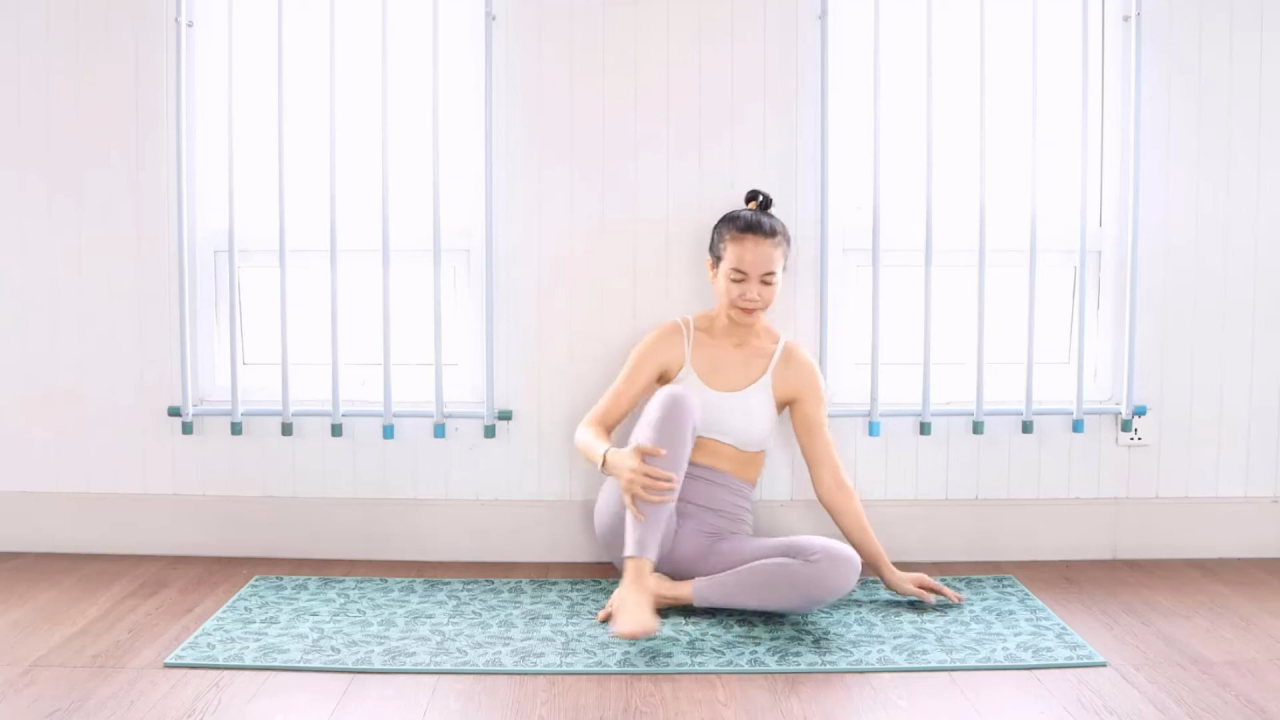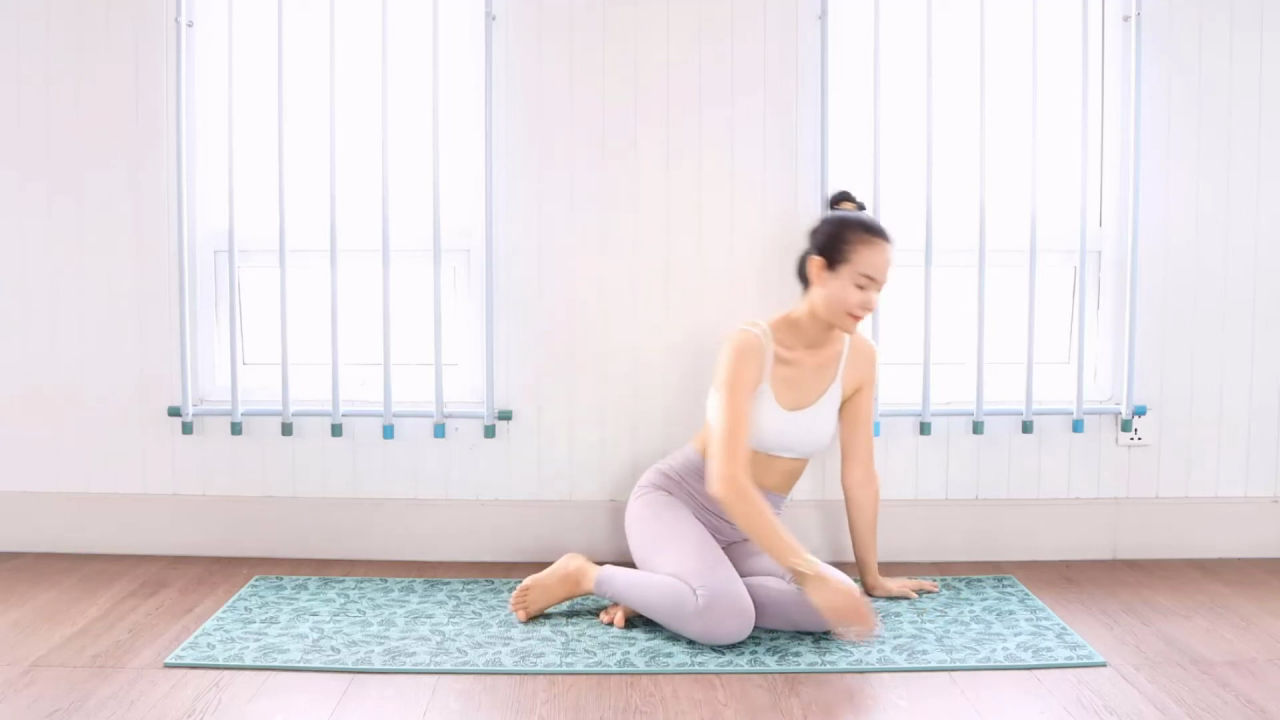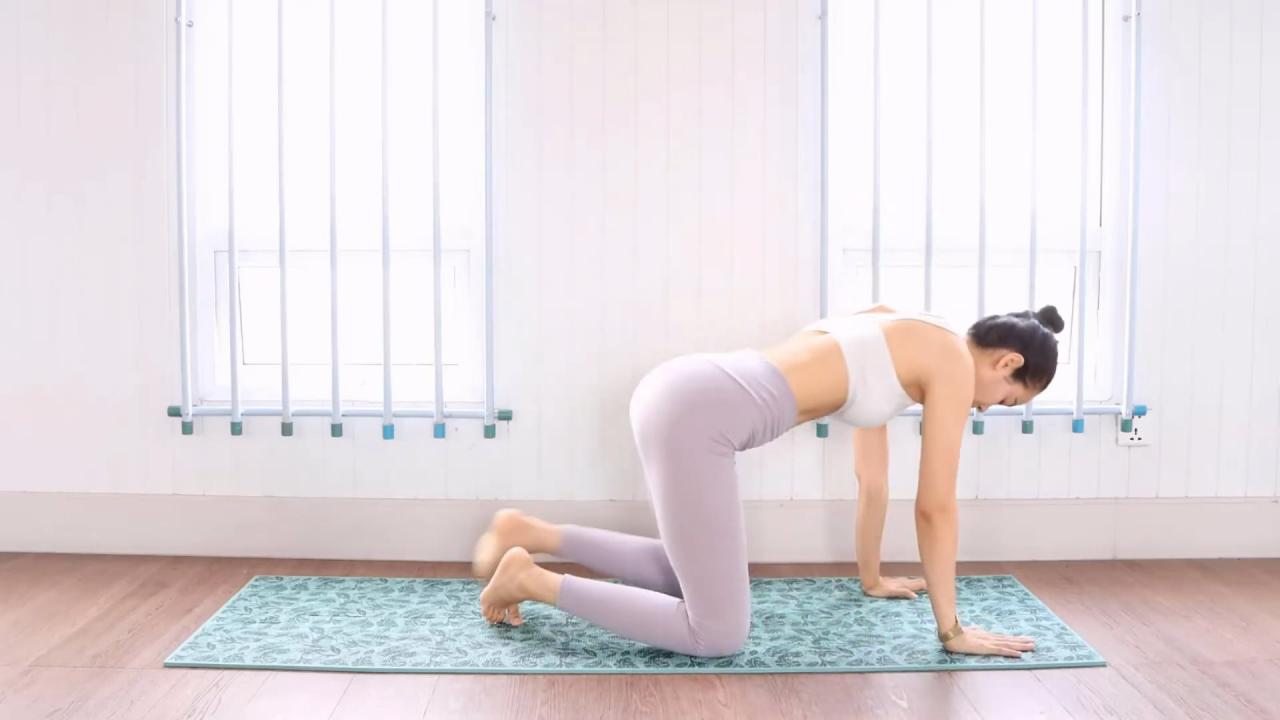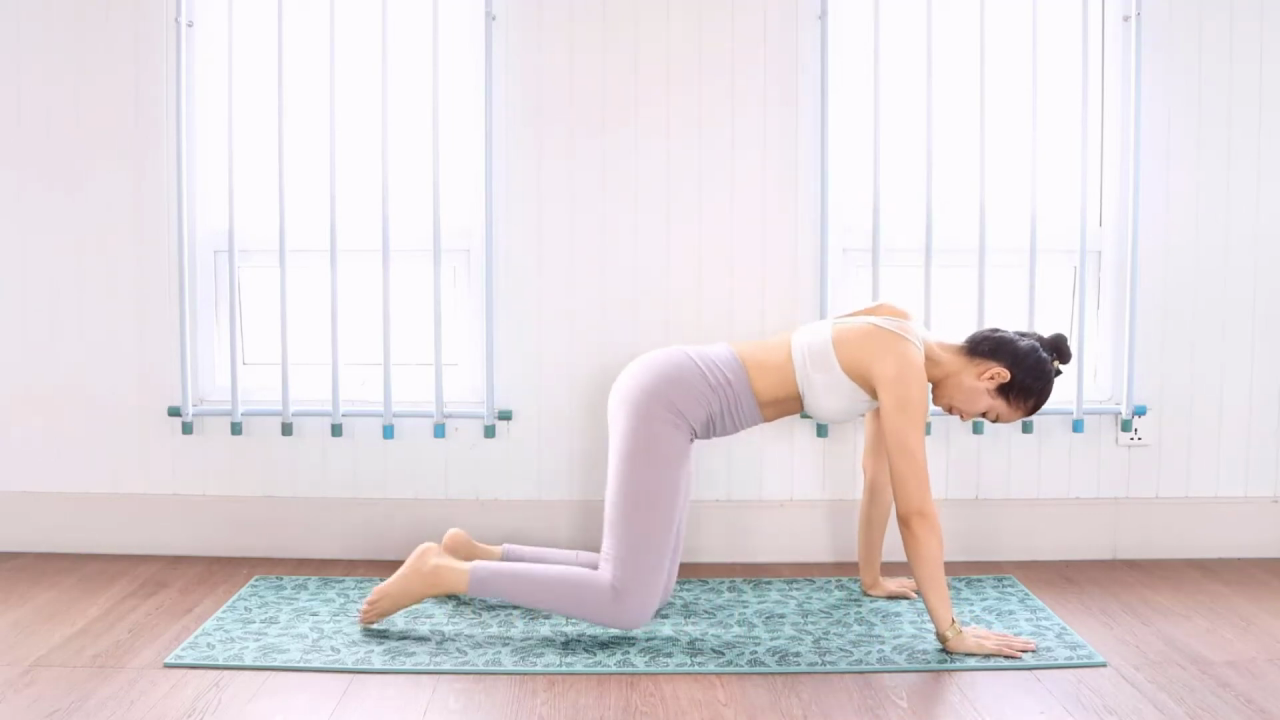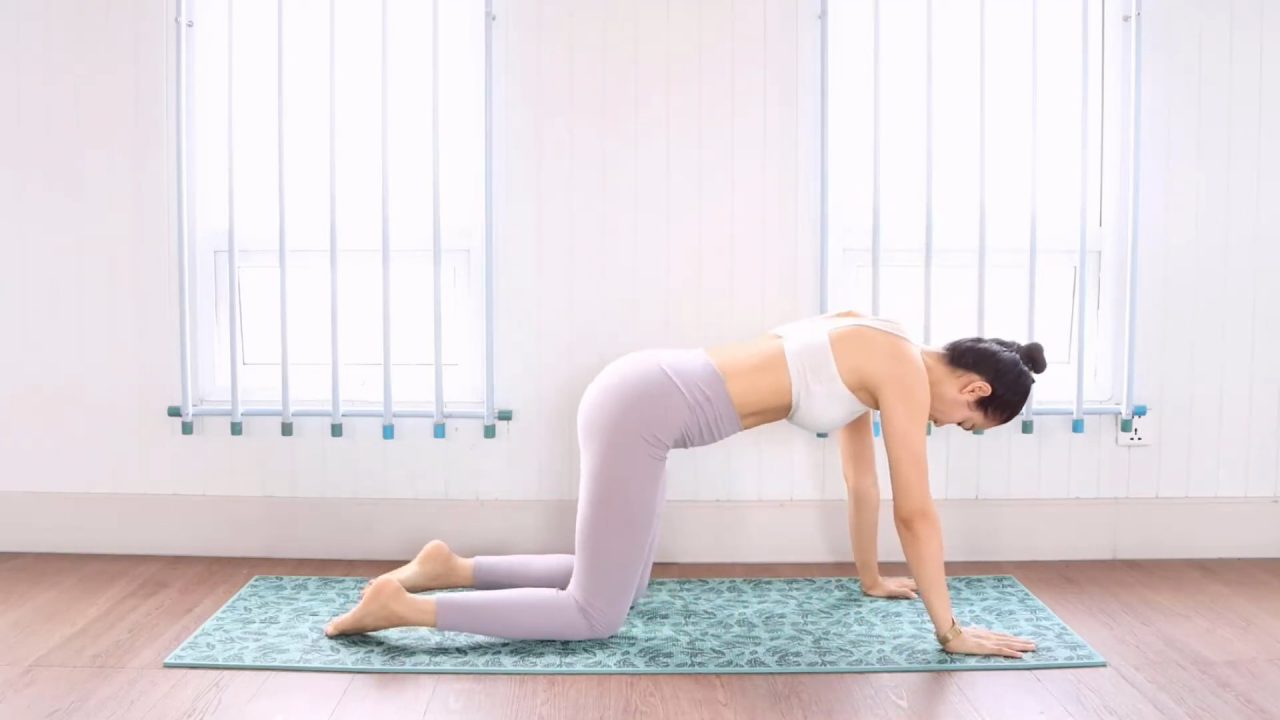
dt=1s
person 1, frame 1
left shoulder: (793, 368)
right shoulder: (671, 341)
left elbow: (831, 482)
right elbow: (589, 428)
left wrist: (887, 571)
right wrist: (616, 461)
left hip: (718, 542)
right hip: (639, 521)
left knee: (841, 568)
right knee: (673, 399)
left ankle: (669, 591)
right ankle: (637, 579)
person 1, frame 2
left shoulder: (858, 359)
right shoulder: (748, 348)
left elbow: (860, 476)
right elbow: (726, 480)
left wrist: (871, 577)
right wrist: (812, 575)
left hip: (745, 535)
right hip: (671, 502)
left knee: (836, 603)
right knee: (725, 618)
left ankle: (652, 592)
right ankle: (587, 575)
person 1, frame 3
left shoulder: (897, 344)
right shoulder: (952, 360)
left elbow: (872, 478)
right elbow: (935, 508)
left wrist: (872, 577)
right wrist: (952, 627)
left hip: (679, 393)
right hip: (694, 419)
left knee: (692, 573)
right knee: (721, 635)
left ankle: (529, 533)
right ankle: (533, 580)
person 1, frame 4
left shoulder: (897, 351)
right shoulder: (907, 364)
left elbow: (879, 478)
right elbow: (916, 508)
left wrist: (873, 578)
right wrist: (952, 630)
left hip: (667, 398)
right hip: (665, 398)
left knee: (638, 587)
right knee: (626, 605)
left ankle: (475, 552)
right ankle: (444, 572)
person 1, frame 5
left shoulder: (868, 355)
right shoulder: (906, 370)
left elbow: (860, 479)
right elbow: (915, 511)
left wrist: (871, 577)
right wrist: (950, 629)
left hip: (638, 392)
right hip: (640, 412)
left knee: (621, 584)
right knee: (594, 616)
left ankle: (450, 568)
right ankle: (400, 605)
